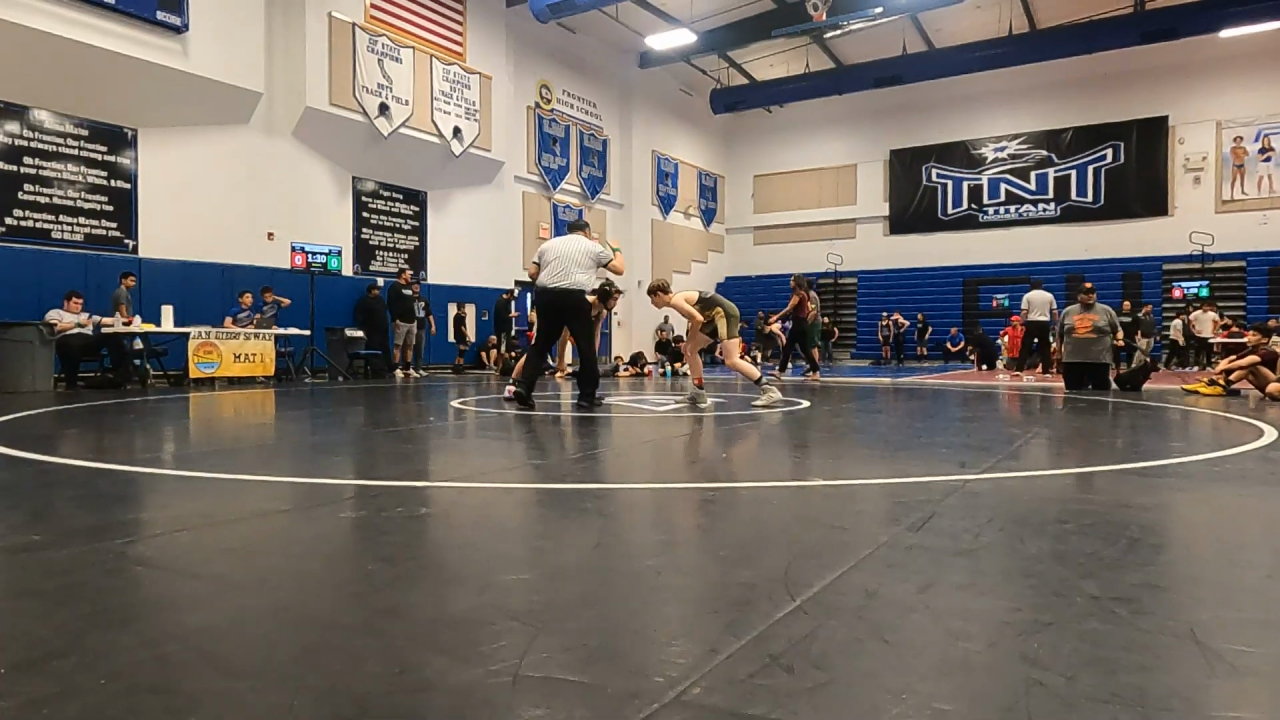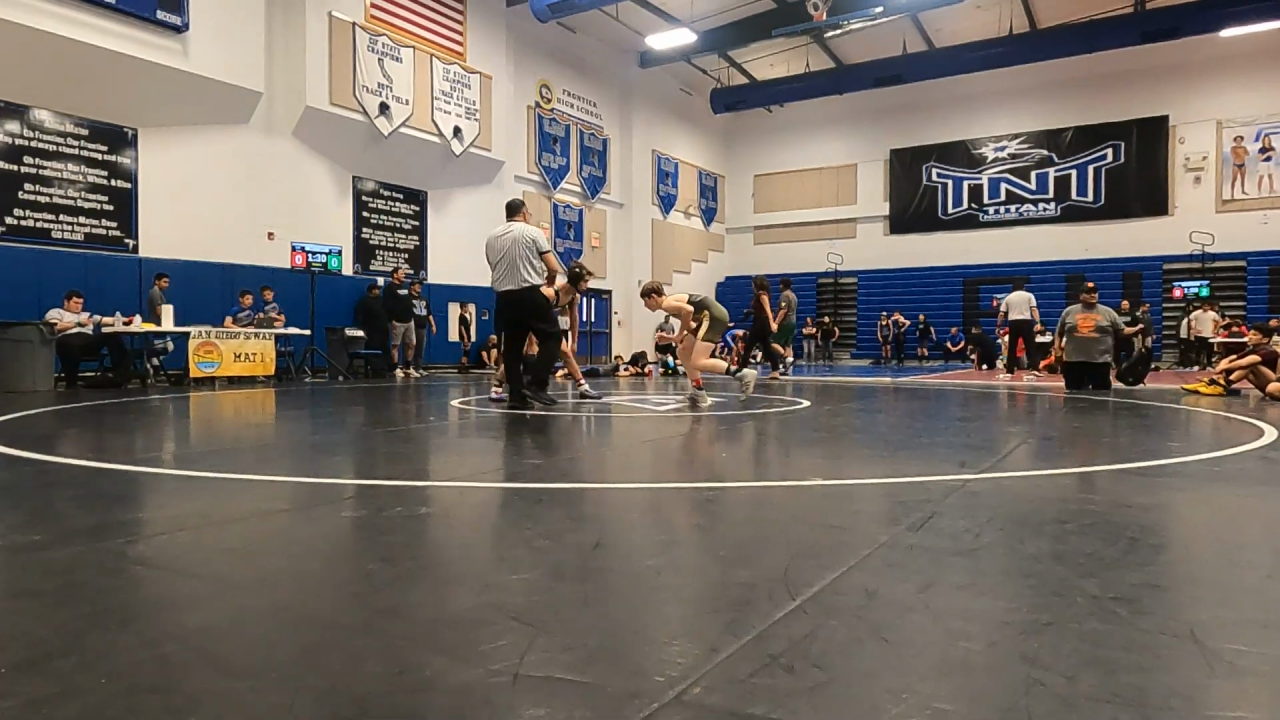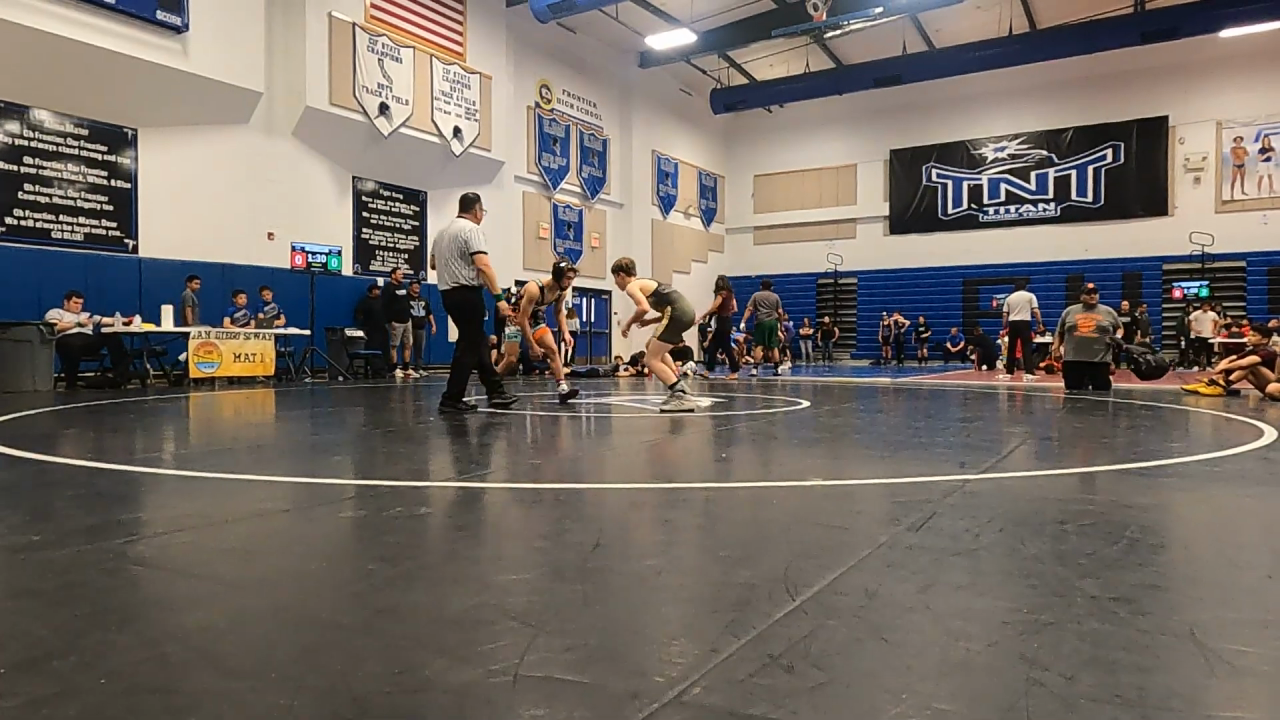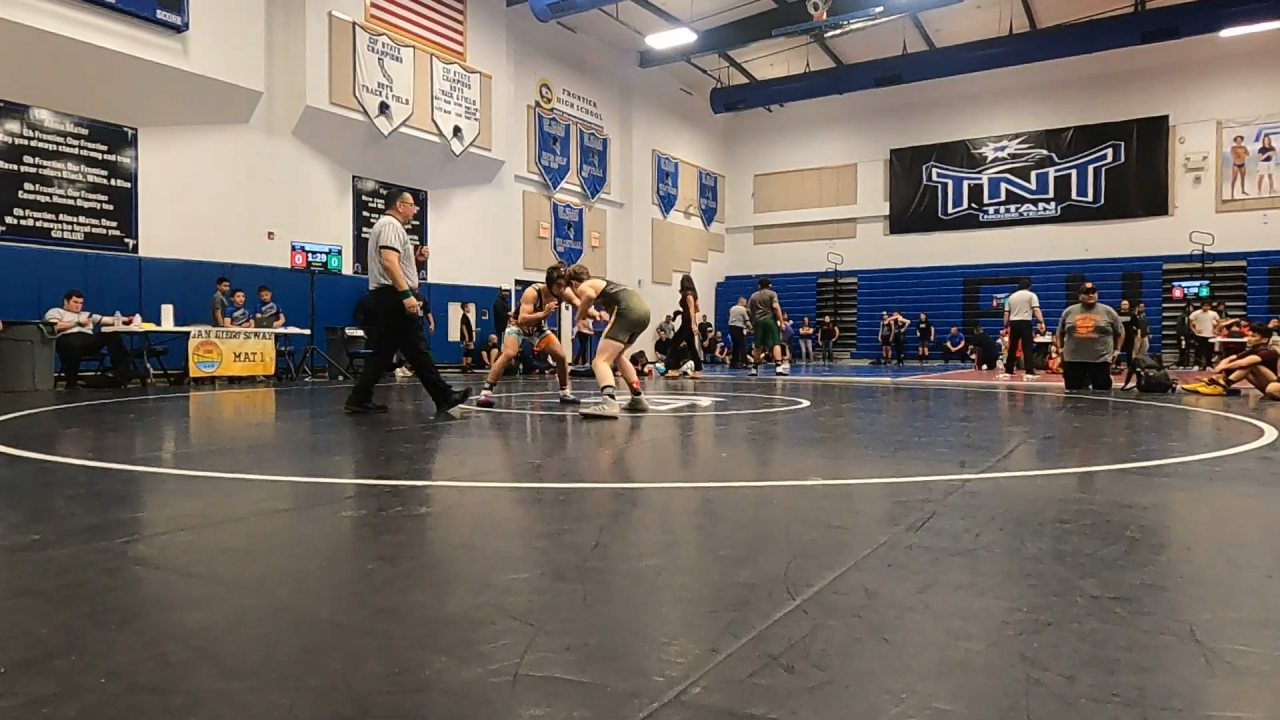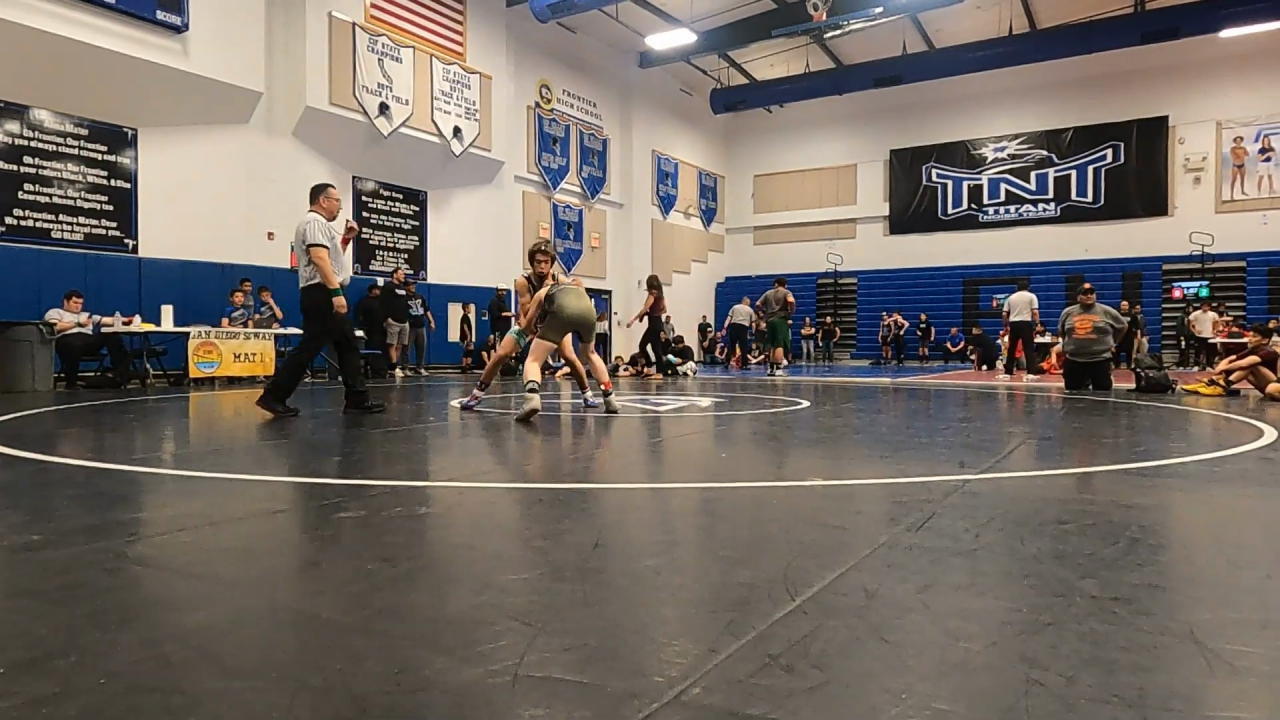
dt=0.5s
person 1, frame 1
left shoulder: (548, 245)
right shoulder: (592, 246)
left elbow: (532, 274)
right elbow: (619, 268)
right wrist: (616, 251)
left hip: (546, 296)
right hip: (574, 298)
left knee: (541, 345)
right knee: (586, 347)
left ankle: (523, 388)
right ankle: (587, 396)
person 1, frame 2
left shoulder: (492, 237)
right shoulder: (532, 232)
right elbow: (553, 266)
right wrist: (550, 277)
left hip: (504, 298)
right hip: (530, 295)
left knee: (512, 348)
right knee: (551, 338)
left ankle: (517, 396)
right ankle: (536, 386)
person 1, frame 3
left shoulder: (442, 231)
right shoulder: (472, 231)
left elbow: (434, 264)
right elbow: (483, 266)
right wrist: (499, 297)
left hip: (448, 294)
right hip: (467, 294)
left knee: (477, 343)
right knee: (470, 346)
left ankle: (496, 393)
right ankle: (451, 400)
person 1, frame 4
left shoulder: (384, 225)
right shoulder: (391, 225)
right elbow: (389, 261)
left wrist: (413, 258)
right wrist: (406, 294)
left hip: (383, 296)
right hip: (392, 296)
left knee: (383, 351)
right knee: (417, 348)
left ankle: (359, 398)
right ankle: (443, 397)
person 1, frame 5
left shoulder: (320, 225)
right shoulder: (314, 222)
right elbow: (321, 260)
left wrist: (346, 240)
right wrist: (336, 292)
left hip: (323, 295)
right hip: (322, 296)
left knee: (347, 347)
right knee: (310, 348)
left ankle: (357, 400)
right ankle: (273, 396)
